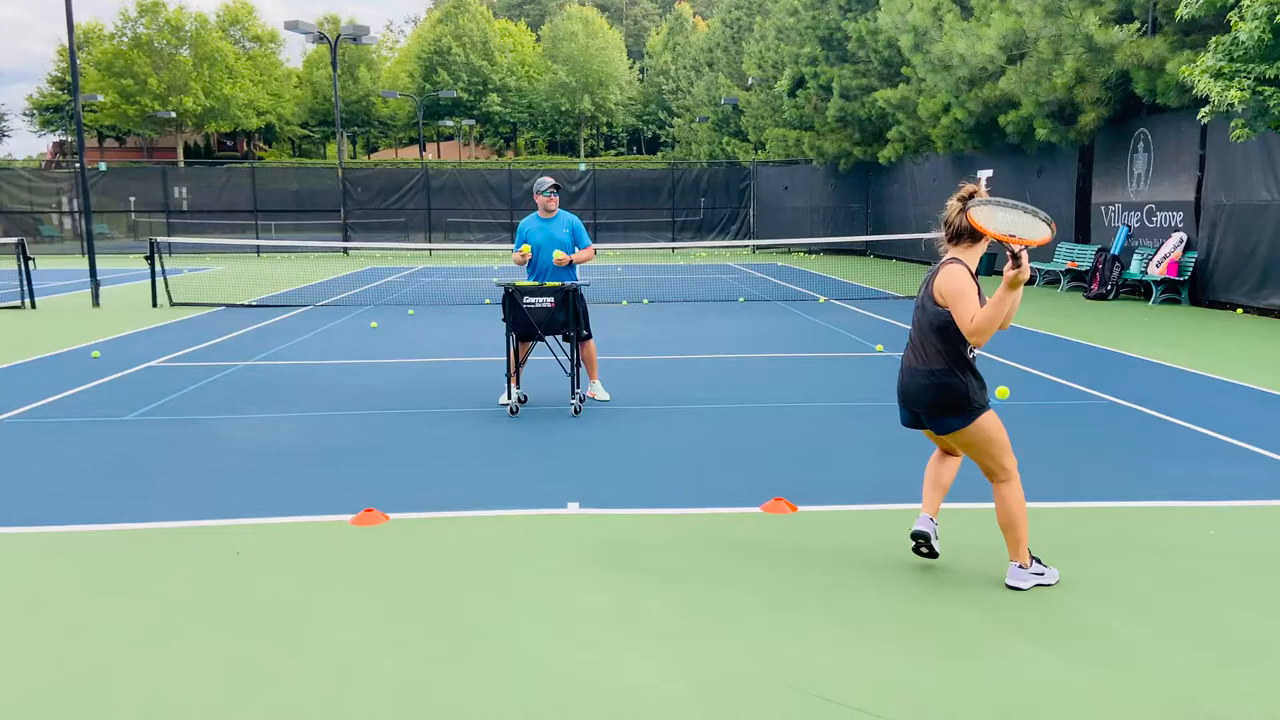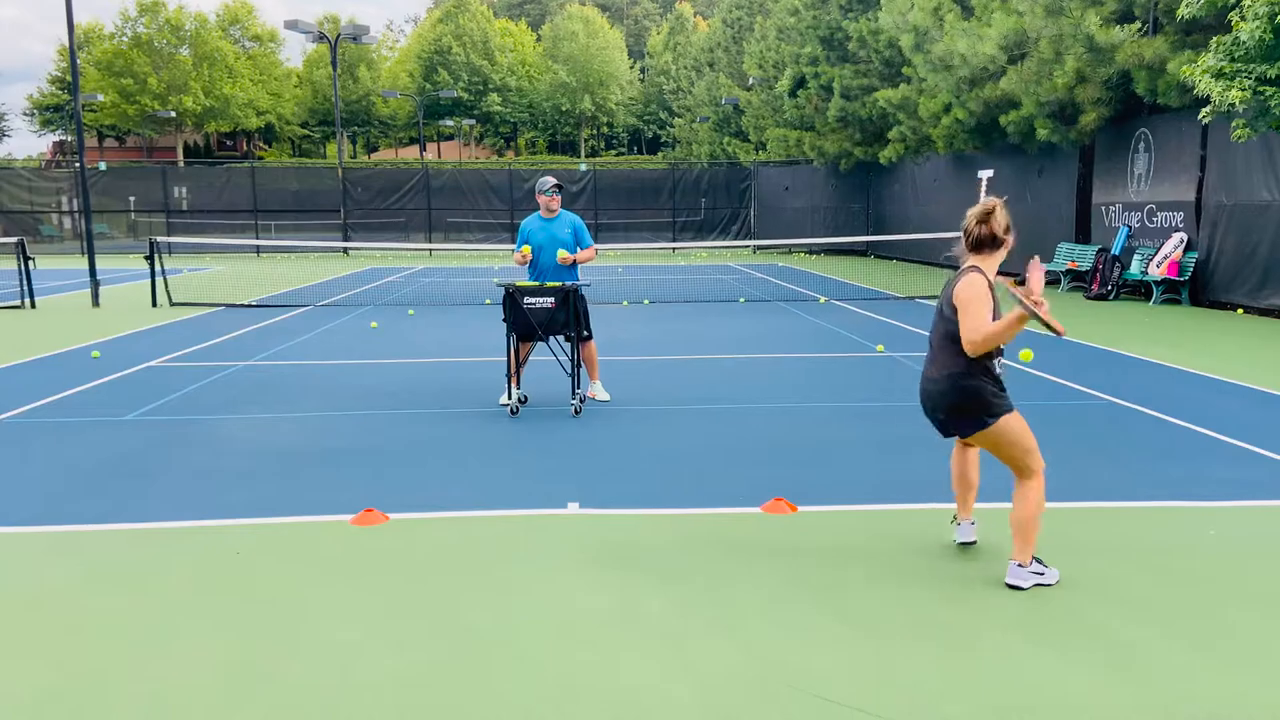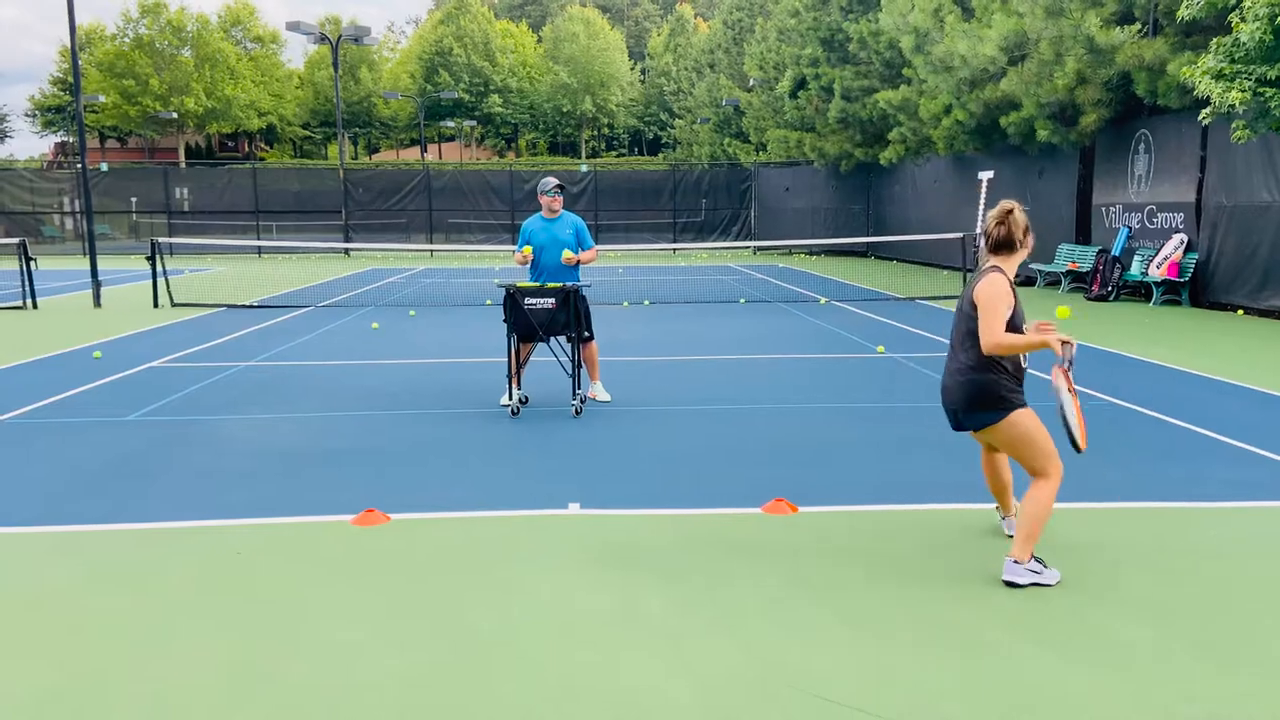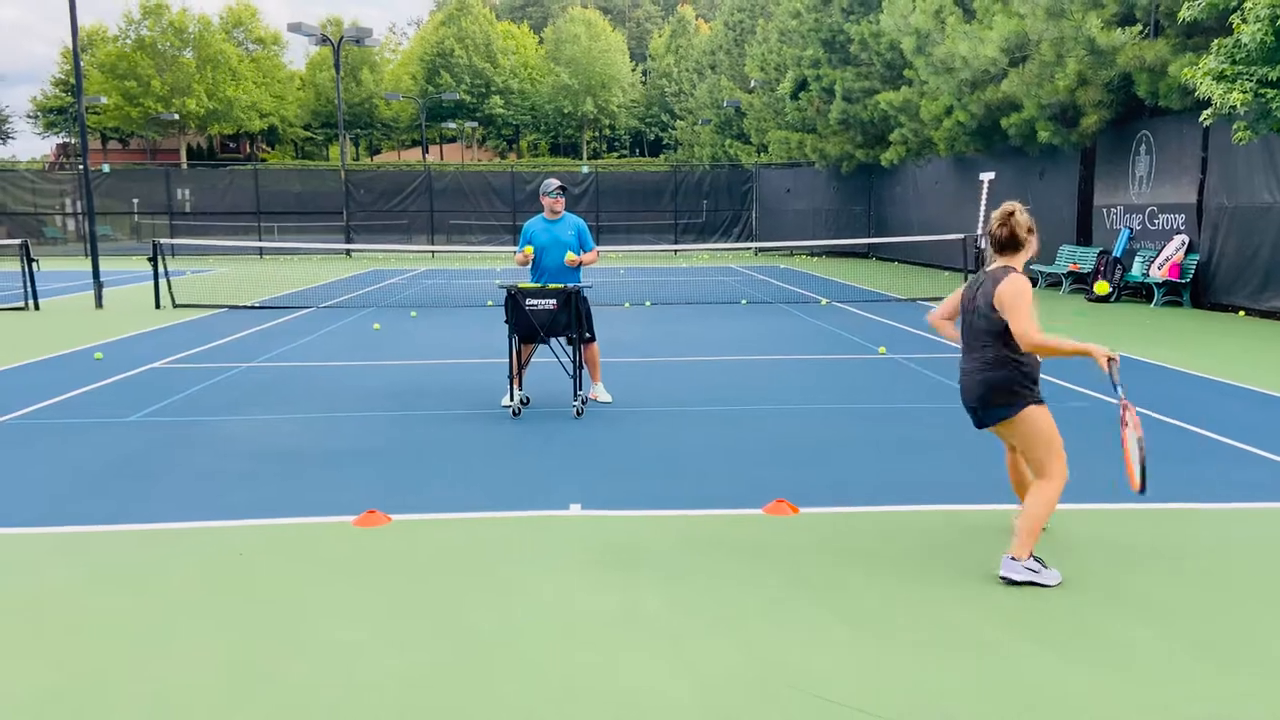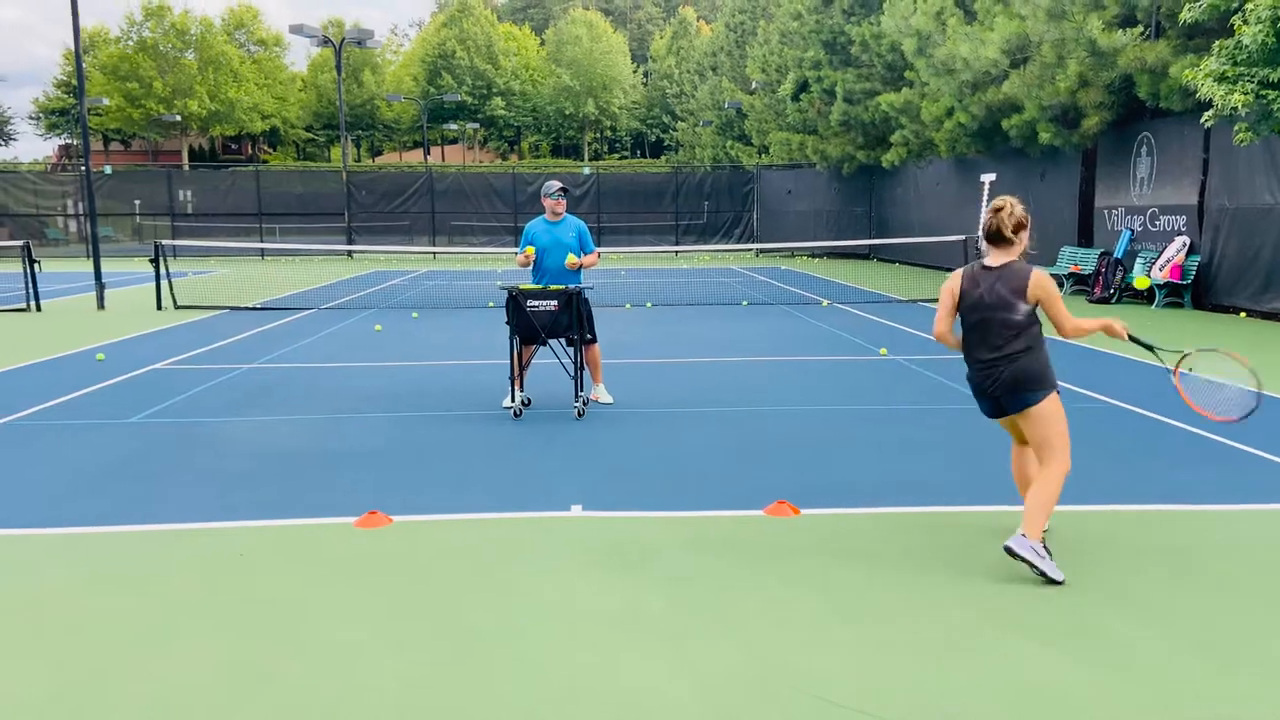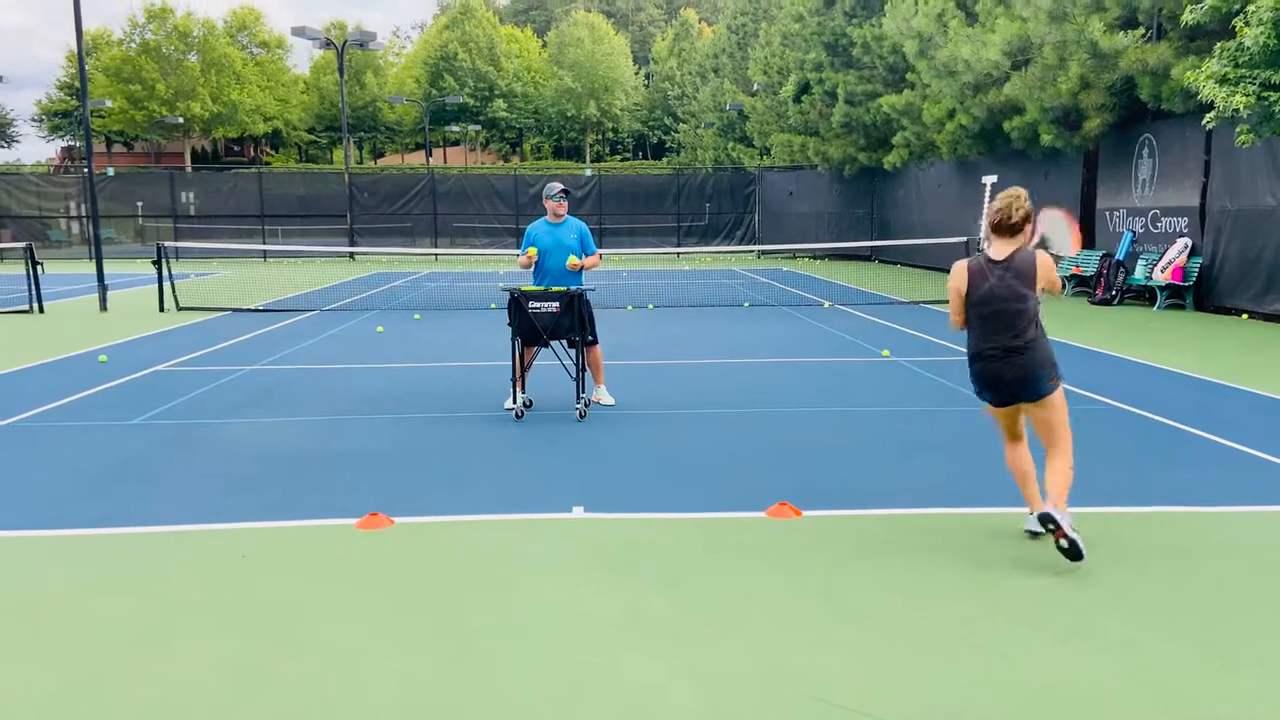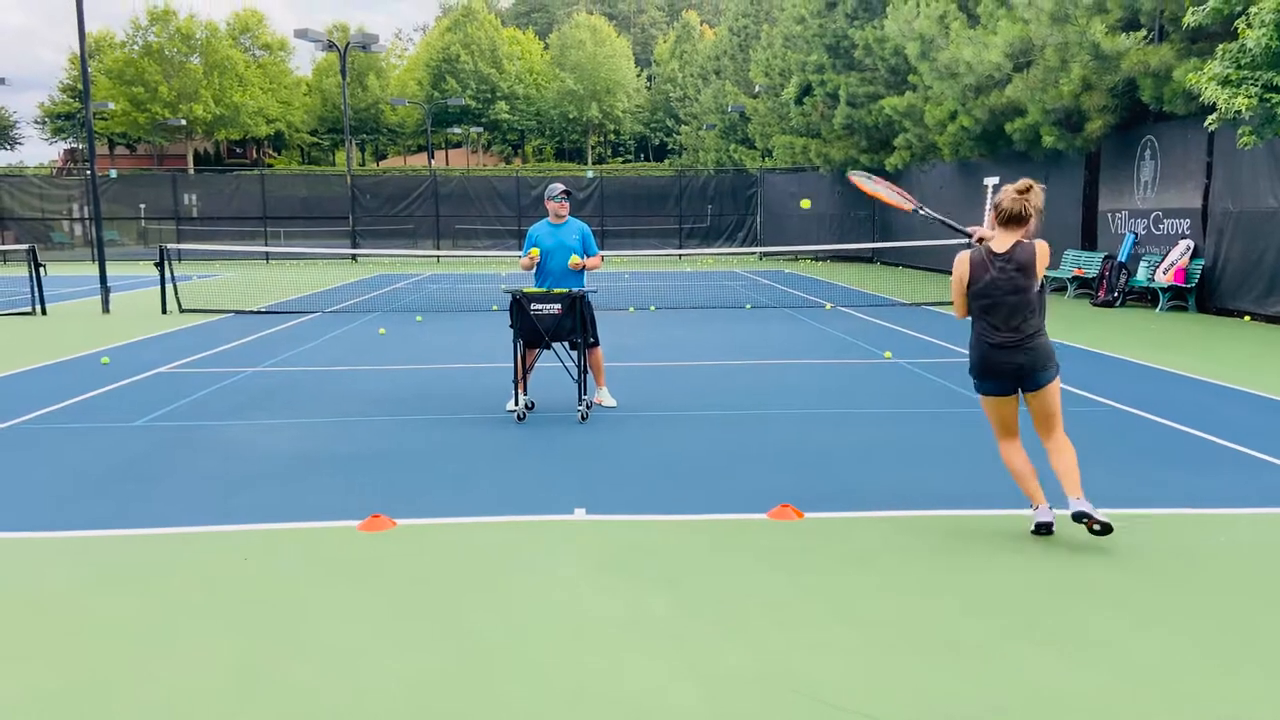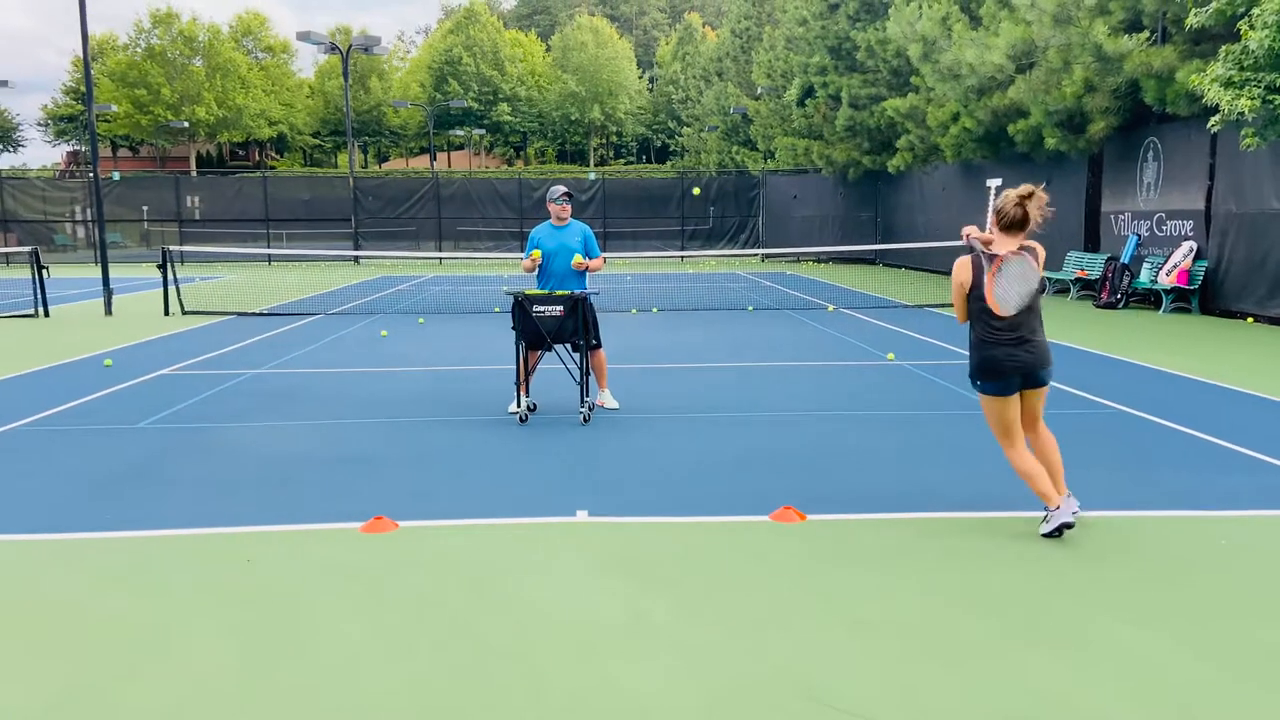
dt=0.1s
person 1, frame 1
left shoulder: (950, 270)
right shoulder: (955, 274)
left elbow: (986, 324)
right elbow: (977, 332)
left wrist: (1011, 285)
right wrist: (1010, 285)
left hip: (915, 390)
right hip: (948, 392)
left knee: (949, 450)
right knee: (1006, 477)
left ankle: (926, 518)
right ankle: (1022, 566)
person 1, frame 2
left shoulder: (972, 279)
right shoulder: (973, 282)
right elbow: (975, 346)
left wrist: (1027, 310)
right wrist: (1021, 312)
left hip: (938, 393)
right hip: (970, 395)
left knee: (968, 442)
right knee: (1032, 473)
left ankle: (963, 521)
right ankle: (1023, 565)
person 1, frame 3
left shoulder: (981, 280)
right shoulder: (996, 282)
right elbow: (992, 345)
left wrist: (1029, 330)
right wrist: (1043, 342)
left hip: (958, 393)
right hip: (988, 393)
left knee: (993, 446)
right knee: (1049, 472)
left ankle: (1010, 517)
right ankle: (1019, 562)
person 1, frame 4
left shoulder: (975, 282)
right shoulder: (1015, 282)
left elbow: (936, 318)
right elbow: (1030, 342)
right wrist: (1086, 349)
left hip: (976, 389)
right hip: (1007, 389)
left knee: (1016, 444)
right knee: (1054, 474)
left ankle: (1030, 519)
right ankle: (1019, 560)
person 1, frame 5
left shoulder: (959, 279)
right shoulder: (1034, 276)
left elbow: (941, 332)
right elbow: (1068, 328)
right wrist: (1105, 324)
left hip: (987, 384)
right hip: (1029, 379)
left knee: (1022, 442)
right knee: (1056, 463)
left ankle: (1035, 516)
right ankle: (1027, 538)
person 1, frame 6
left shoulder: (962, 271)
right shoulder: (1038, 262)
left elbow: (958, 323)
right elbow: (1055, 287)
left hip: (988, 373)
right hip: (1034, 368)
left knee: (1013, 439)
right knee: (1060, 450)
left ankle: (1037, 512)
right ankle: (1056, 512)
person 1, frame 7
left shoulder: (966, 261)
right shoulder: (1039, 253)
left elbow: (961, 312)
right wrist: (991, 239)
left hip: (991, 364)
right hip: (1036, 358)
left knee: (1007, 439)
right knee: (1053, 434)
left ankle: (1041, 510)
right ankle: (1077, 503)
person 1, frame 8
left shoulder: (965, 265)
right shoulder: (1036, 255)
left elbow: (962, 315)
right wrist: (984, 239)
left hip: (990, 363)
right hip: (1034, 357)
left knee: (1013, 444)
right knee: (1034, 428)
left ankle: (1058, 509)
right ankle: (1064, 498)
person 2, frame 1
left shoulder: (571, 221)
right shoulder: (525, 225)
left elbow: (589, 252)
right elbow: (516, 255)
left wrist: (570, 259)
right wrist: (521, 258)
left knee: (584, 338)
right knee: (522, 340)
left ankle: (594, 385)
person 2, frame 2
left shoulder: (573, 220)
right shoulder: (527, 224)
left elbow: (591, 251)
right elbow: (517, 255)
left wrist: (573, 258)
right wrist: (522, 258)
left knee: (585, 338)
right knee: (522, 340)
left ankle: (595, 385)
right ankle: (512, 388)
person 2, frame 3
left shoulder: (575, 222)
right shoulder: (529, 225)
left elbow: (592, 252)
right elbow: (519, 256)
left wrist: (577, 259)
right wrist: (523, 258)
left knee: (586, 340)
right knee: (523, 341)
left ankle: (596, 386)
person 2, frame 4
left shoulder: (577, 223)
right shoulder: (531, 226)
left elbow: (593, 254)
right elbow: (519, 257)
left wrist: (579, 261)
right wrist: (524, 258)
left knee: (588, 341)
right knee: (525, 342)
left ankle: (597, 387)
person 2, frame 5
left shoulder: (578, 225)
right shoulder: (532, 227)
left elbow: (594, 257)
right elbow: (520, 259)
left wrist: (580, 263)
right wrist: (525, 259)
left knee: (589, 342)
right knee: (525, 343)
left ankle: (598, 388)
right ankle: (516, 390)
person 2, frame 6
left shoulder: (579, 227)
right shoulder: (534, 229)
left elbow: (595, 258)
right elbow: (521, 261)
left wrist: (581, 265)
right wrist: (528, 260)
left knee: (591, 343)
right knee: (527, 345)
left ankle: (599, 389)
right ankle: (518, 392)
person 2, frame 7
left shoulder: (581, 228)
right shoulder: (535, 230)
left elbow: (597, 260)
right elbow: (524, 264)
left wrist: (583, 264)
right wrist: (529, 261)
left knee: (592, 345)
right knee: (529, 346)
left ankle: (601, 391)
right ankle: (520, 394)
person 2, frame 8
left shoulder: (583, 230)
right shoulder: (537, 232)
left elbow: (599, 262)
right elbow: (525, 266)
left wrist: (586, 265)
right wrist: (532, 263)
left knee: (594, 347)
right knee: (531, 348)
left ankle: (604, 393)
right ankle: (521, 396)
